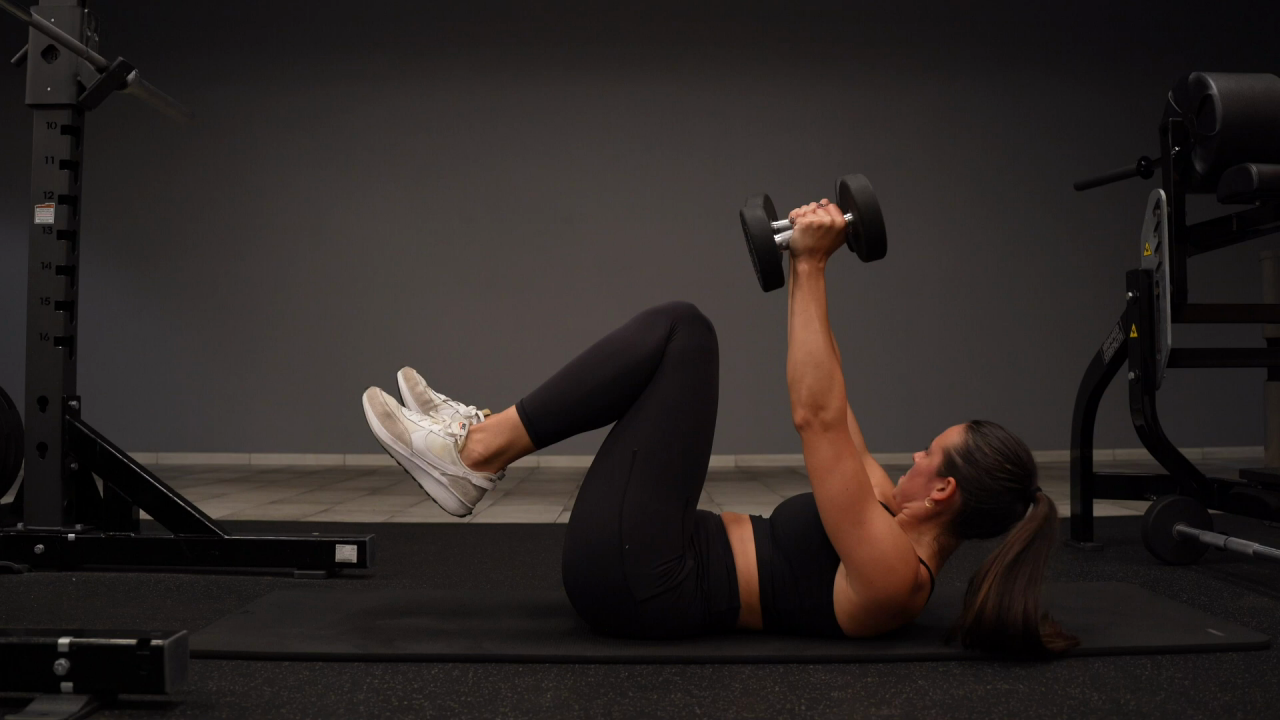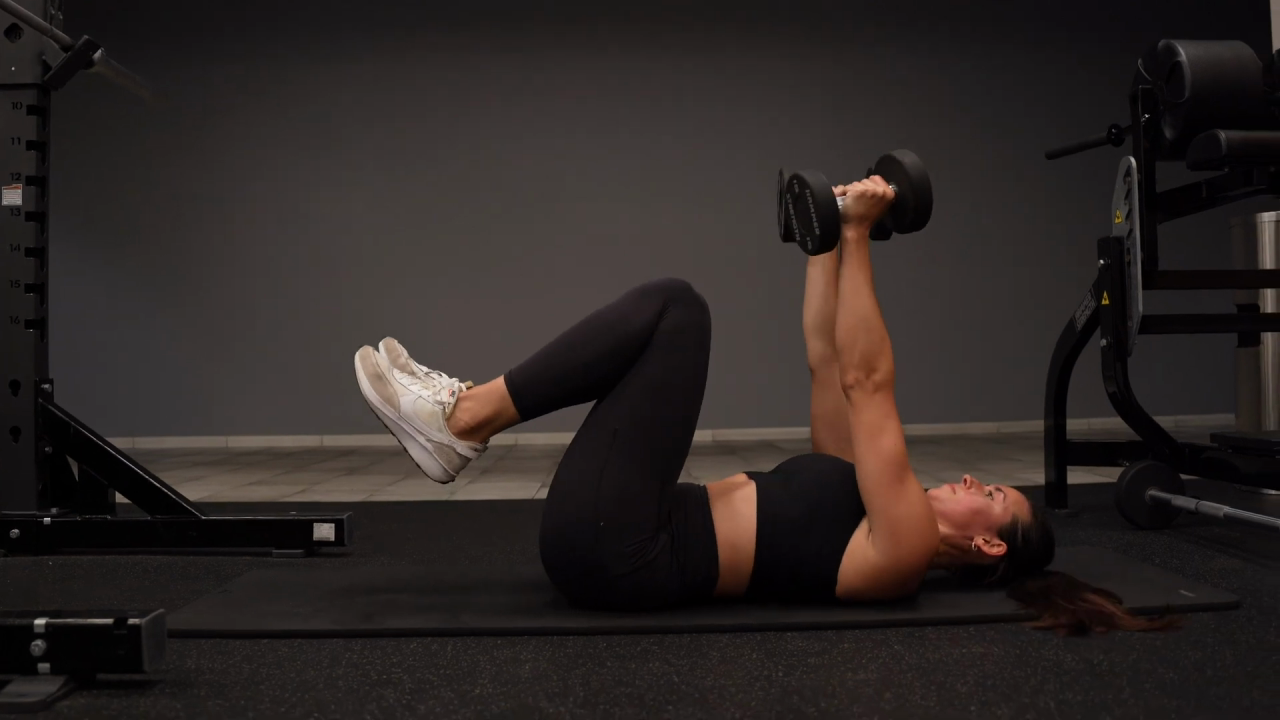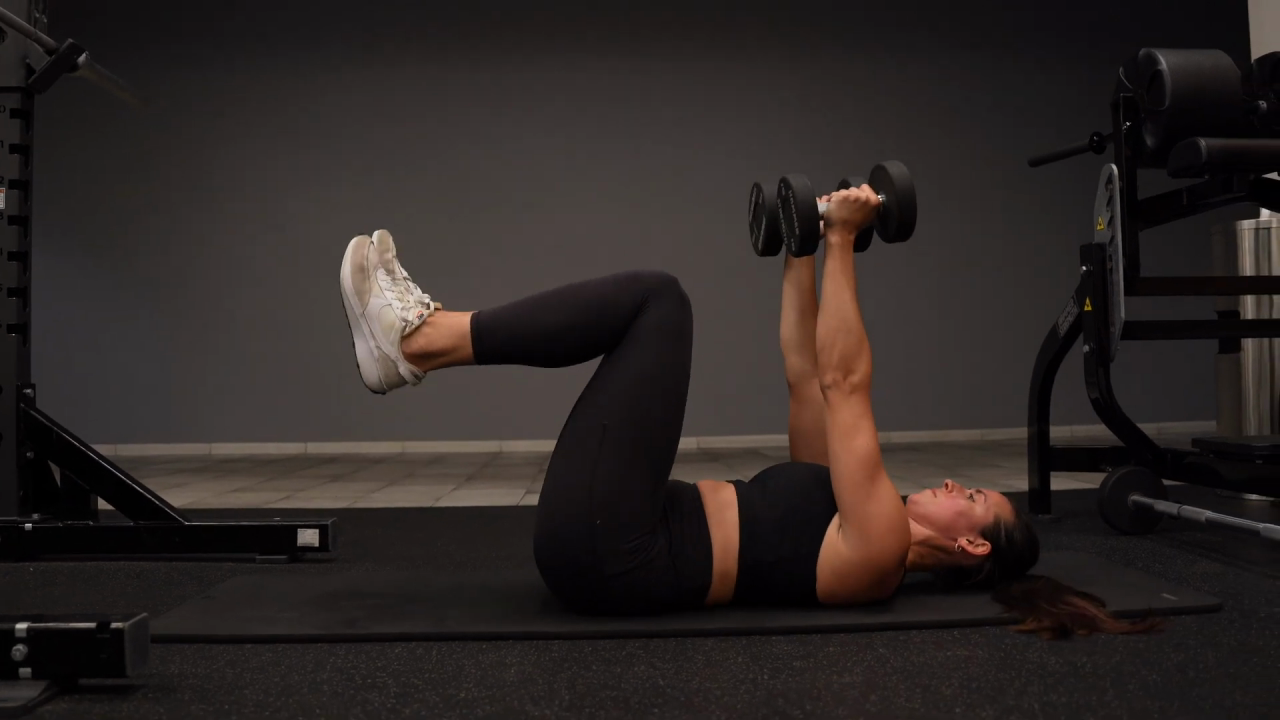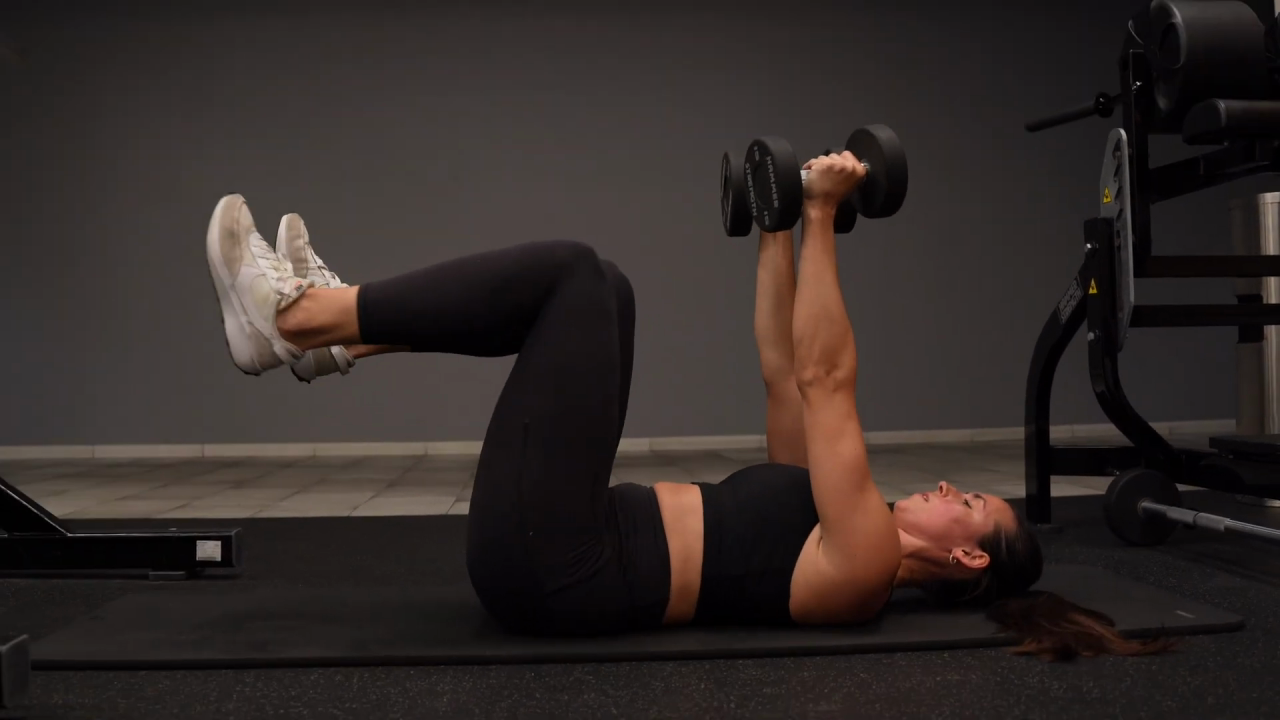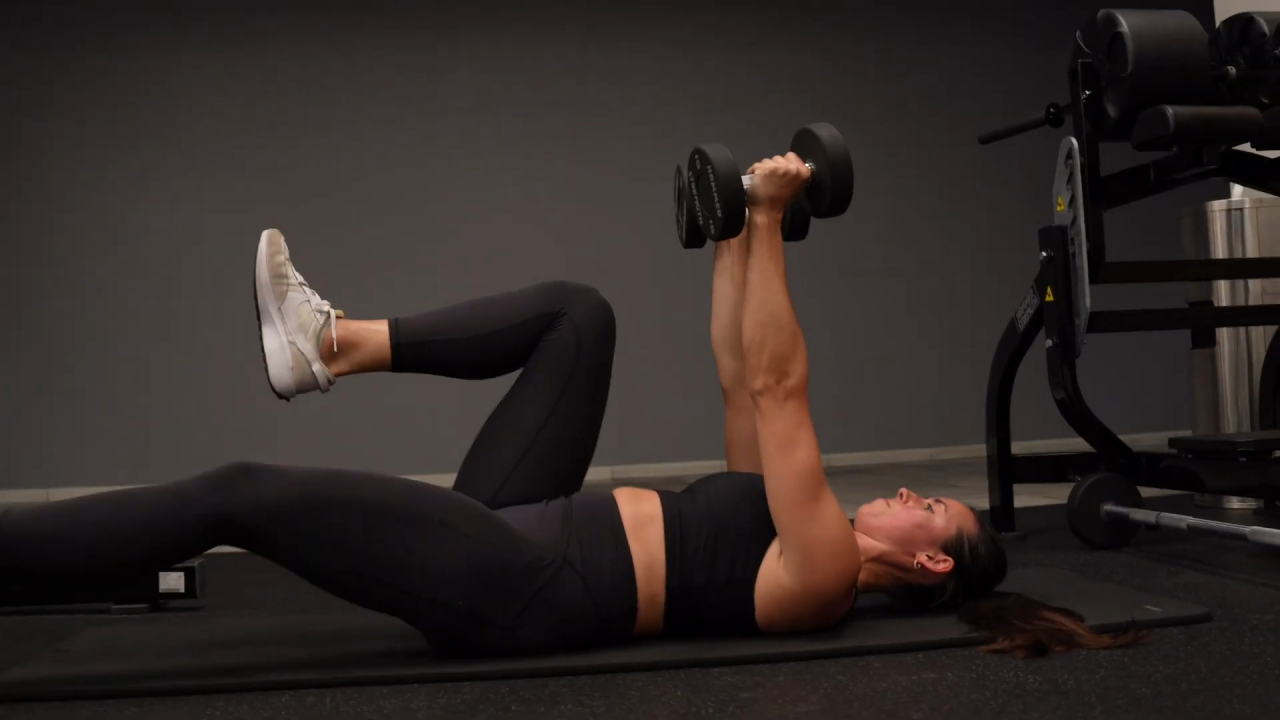
dt=1s
person 1, frame 1
left shoulder: (893, 577)
right shoulder: (894, 524)
left elbow: (818, 418)
right elbow: (829, 410)
left wrist: (811, 268)
right wrist: (798, 268)
left hip: (633, 580)
right hip: (640, 570)
left knee: (682, 331)
right knee: (675, 345)
left ankle: (477, 454)
right ankle: (481, 437)
person 1, frame 2
left shoulder: (907, 544)
right shoulder: (862, 501)
left elbow: (868, 384)
right elbow: (824, 362)
left wrist: (858, 235)
right wrist: (825, 242)
left hip: (612, 554)
right hip: (610, 542)
left knee: (675, 308)
right knee: (666, 320)
left ankle: (464, 424)
right ankle: (463, 411)
person 1, frame 3
left shoulder: (879, 550)
right shoulder: (847, 520)
left elbow: (845, 385)
right elbow: (806, 379)
left wrist: (842, 242)
right wrist: (800, 252)
left hip: (606, 554)
right hip: (605, 541)
left knee: (657, 297)
right knee: (648, 314)
left ankle: (417, 342)
right ankle: (422, 339)
person 1, frame 4
left shoulder: (863, 566)
right shoulder: (832, 528)
left elbow: (826, 381)
right elbow: (781, 369)
left wrist: (822, 218)
right wrist: (778, 229)
left hip: (553, 568)
right hip: (564, 553)
left knee: (570, 271)
right knee: (595, 292)
left ankle: (296, 317)
right ankle: (355, 330)
person 1, frame 5
left shoulder: (824, 573)
right shoulder: (789, 531)
left elbow: (777, 390)
right elbow: (736, 377)
left wrist: (769, 224)
right wrist: (731, 234)
left hip: (505, 592)
right hip: (513, 539)
left knee: (244, 494)
right knee: (578, 311)
right ankle: (330, 342)
